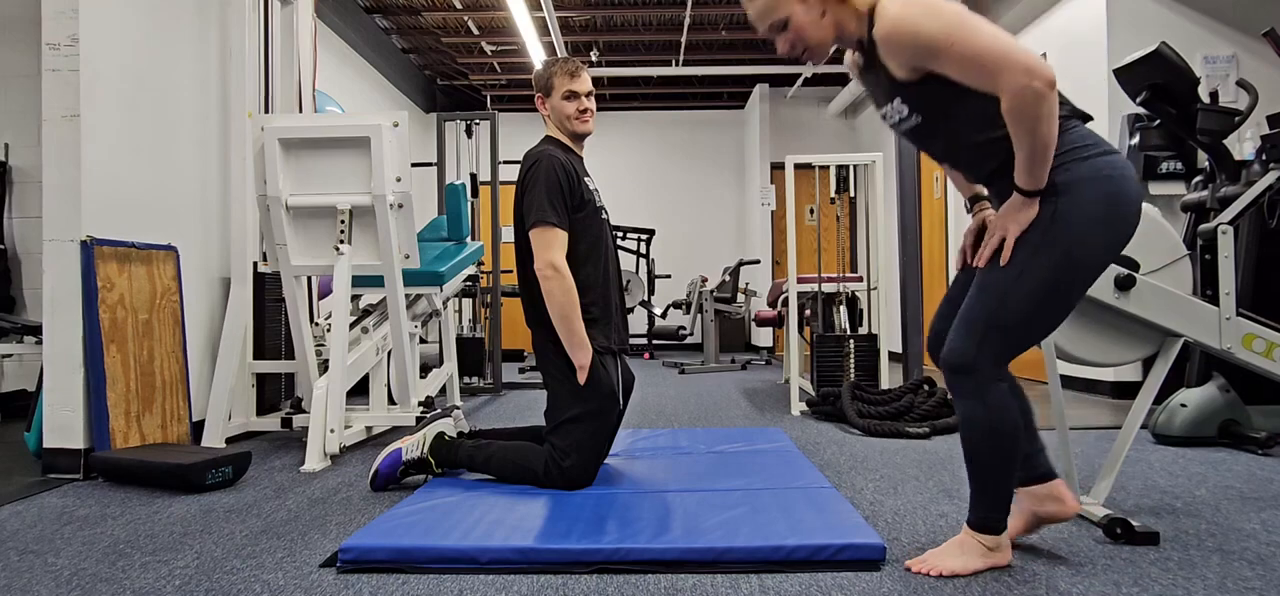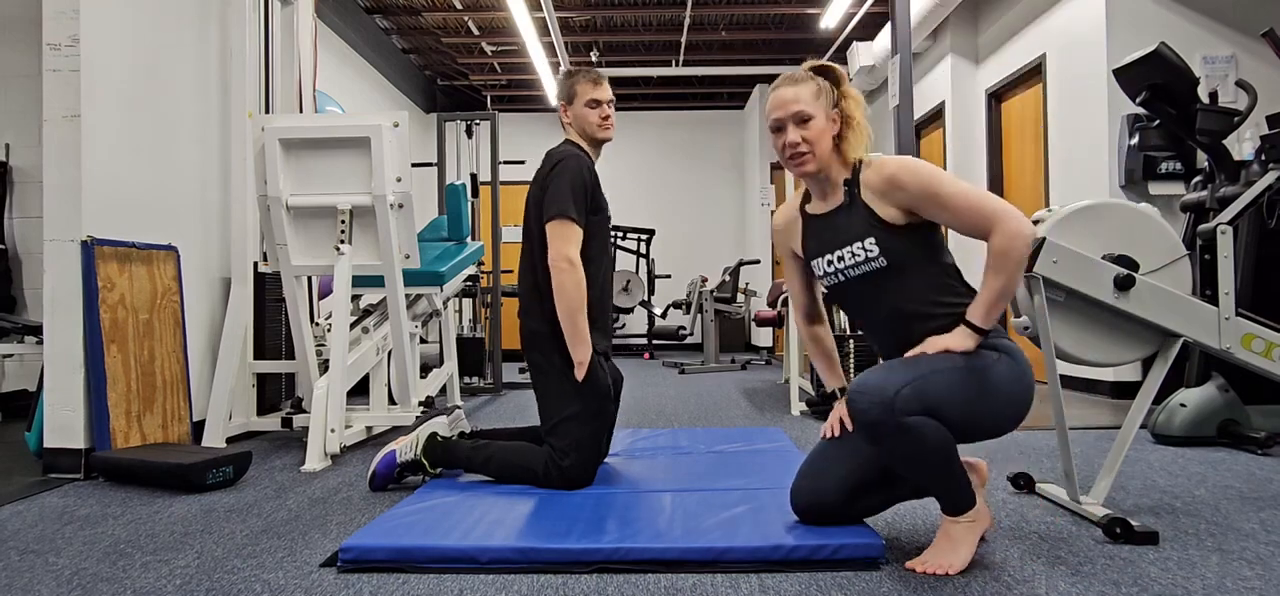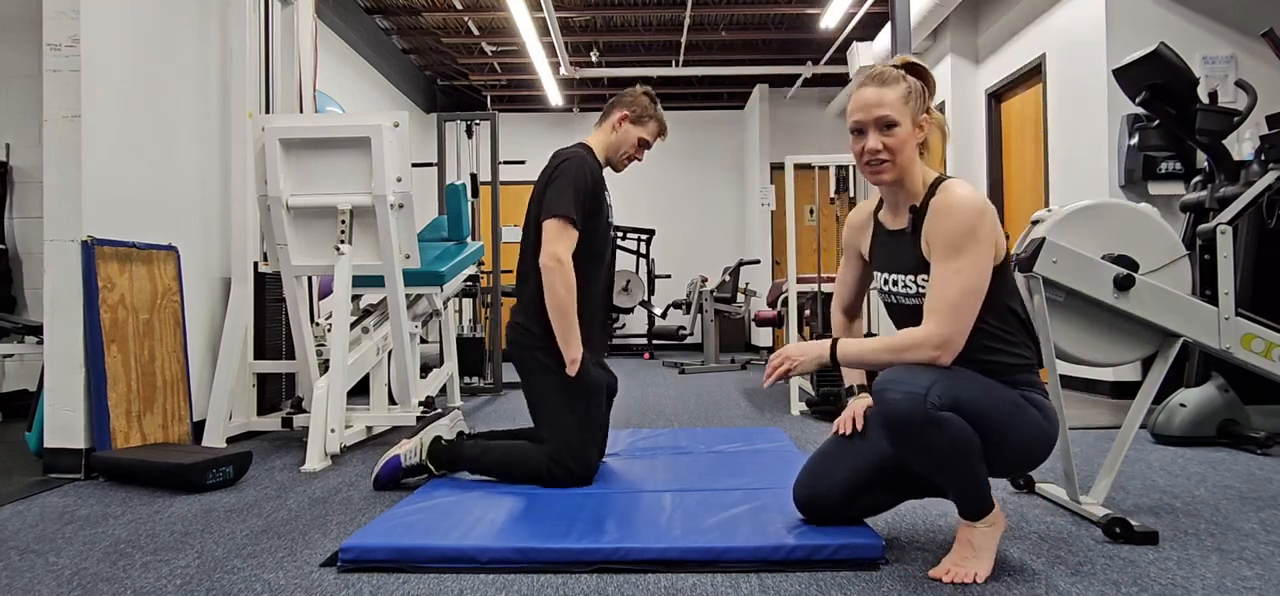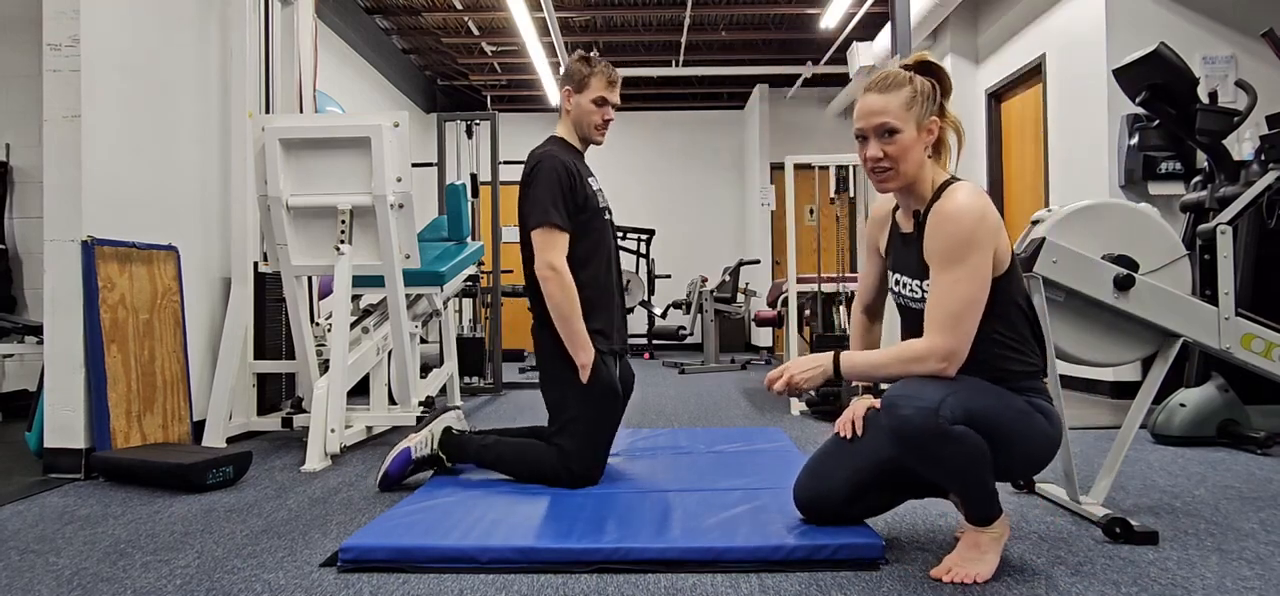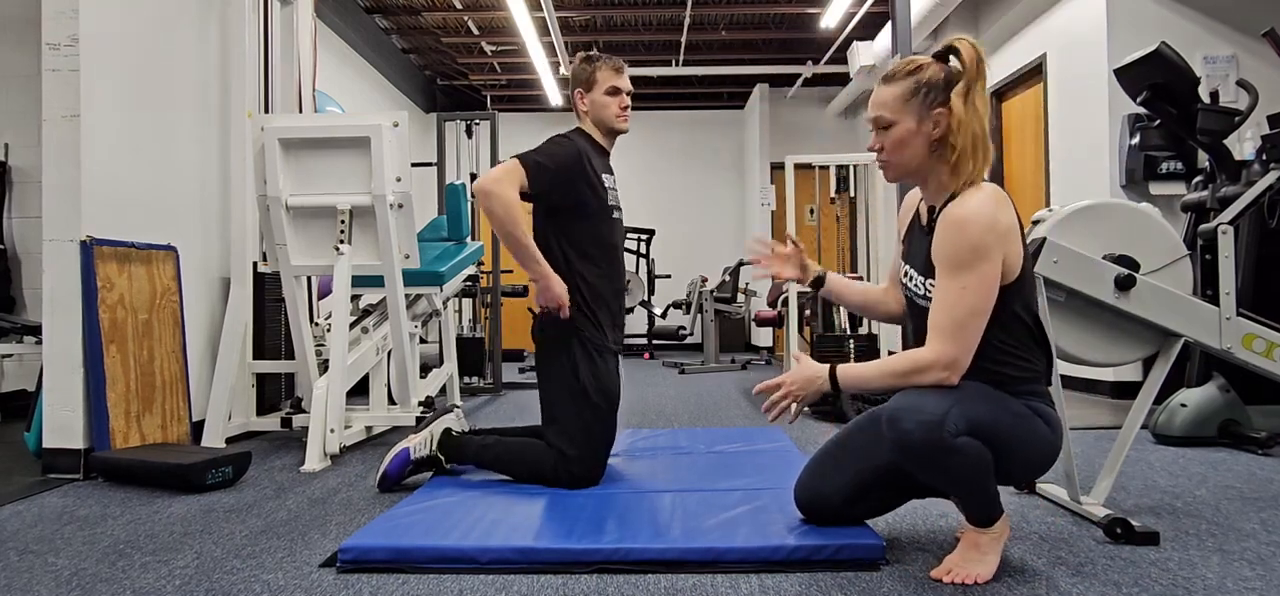
dt=1s
person 1, frame 1
right shoulder: (858, 55)
left elbow: (1029, 76)
left wrist: (1027, 195)
right wrist: (977, 203)
left hip: (1082, 190)
right hip: (1038, 198)
left knee: (969, 358)
right knee: (950, 347)
left ankle: (987, 534)
right ankle: (1039, 487)
person 1, frame 2
left shoulder: (890, 177)
right shoulder: (788, 224)
left elbow: (1015, 231)
right elbow: (809, 318)
left wrist: (972, 329)
right wrist: (840, 394)
left hip: (984, 368)
right hip: (908, 377)
left knee: (876, 397)
right knee: (814, 500)
left ankle: (964, 510)
right ankle: (953, 472)
person 1, frame 3
left shoulder: (958, 205)
right shoulder: (864, 220)
left elbow: (940, 342)
right elbow: (845, 311)
left wrist: (826, 352)
right wrist: (857, 390)
left hip: (1012, 409)
right hip: (931, 402)
left knee: (903, 391)
right knee: (817, 497)
left ankle: (982, 516)
right ankle: (957, 475)
person 1, frame 4
left shoulder: (961, 210)
right shoulder: (885, 215)
left elbow: (943, 354)
right elbow: (866, 310)
left wrist: (831, 365)
right wrist: (863, 391)
left hip: (1014, 413)
right hip: (937, 403)
left knee: (915, 404)
right knee: (817, 497)
left ankle: (988, 523)
right ankle: (961, 479)
person 1, frame 5
left shoulder: (974, 212)
right shoulder: (916, 204)
left elbow: (944, 362)
right elbow: (900, 303)
left wrist: (826, 378)
right wrist: (814, 276)
left hip: (1014, 418)
right hip: (942, 405)
left knee: (916, 416)
right knee: (817, 498)
left ankle: (988, 524)
right ankle: (963, 476)
person 2, frame 1
left shoulder: (571, 165)
right shoulder: (549, 165)
right elbow: (550, 267)
right wrist: (583, 356)
left hip: (598, 345)
right hip: (581, 349)
left knee: (582, 451)
right knee: (571, 469)
left ankle: (454, 436)
right ankle: (436, 448)
person 2, frame 2
left shoulder: (572, 166)
right shoulder: (572, 165)
right elbow: (563, 261)
right wrist: (581, 355)
left hip: (578, 343)
right hip: (565, 345)
left knee: (588, 450)
right knee: (571, 468)
left ankle: (455, 437)
right ankle: (434, 448)
person 2, frame 3
left shoulder: (584, 171)
right shoulder: (576, 167)
right elbow: (555, 260)
left wrist: (580, 349)
right wrist: (572, 353)
left hip: (563, 343)
right hip: (550, 345)
left knee: (580, 449)
right knee: (573, 465)
left ankle: (456, 440)
right ankle: (438, 451)
person 2, frame 4
left shoulder: (576, 166)
right shoulder: (552, 165)
right elbow: (551, 268)
right wrist: (585, 356)
left hip: (601, 345)
right hip: (579, 349)
left knee: (578, 449)
right knee: (577, 467)
left ankle: (455, 437)
right ankle: (447, 442)
person 2, frame 5
left shoulder: (599, 161)
right shoulder: (570, 153)
right elbow: (491, 188)
right wrist: (542, 276)
left hip: (595, 334)
right hip: (574, 335)
left knee: (584, 448)
right knee: (578, 466)
left ankle: (458, 436)
right ankle: (446, 443)
